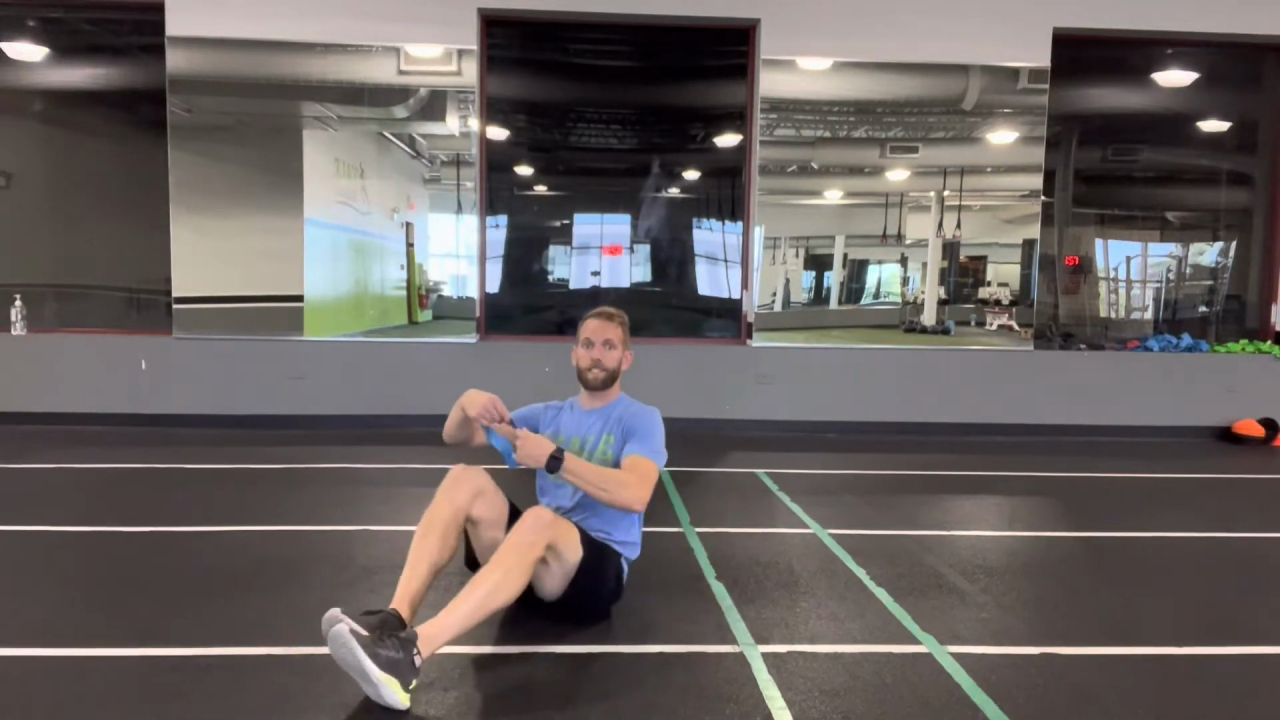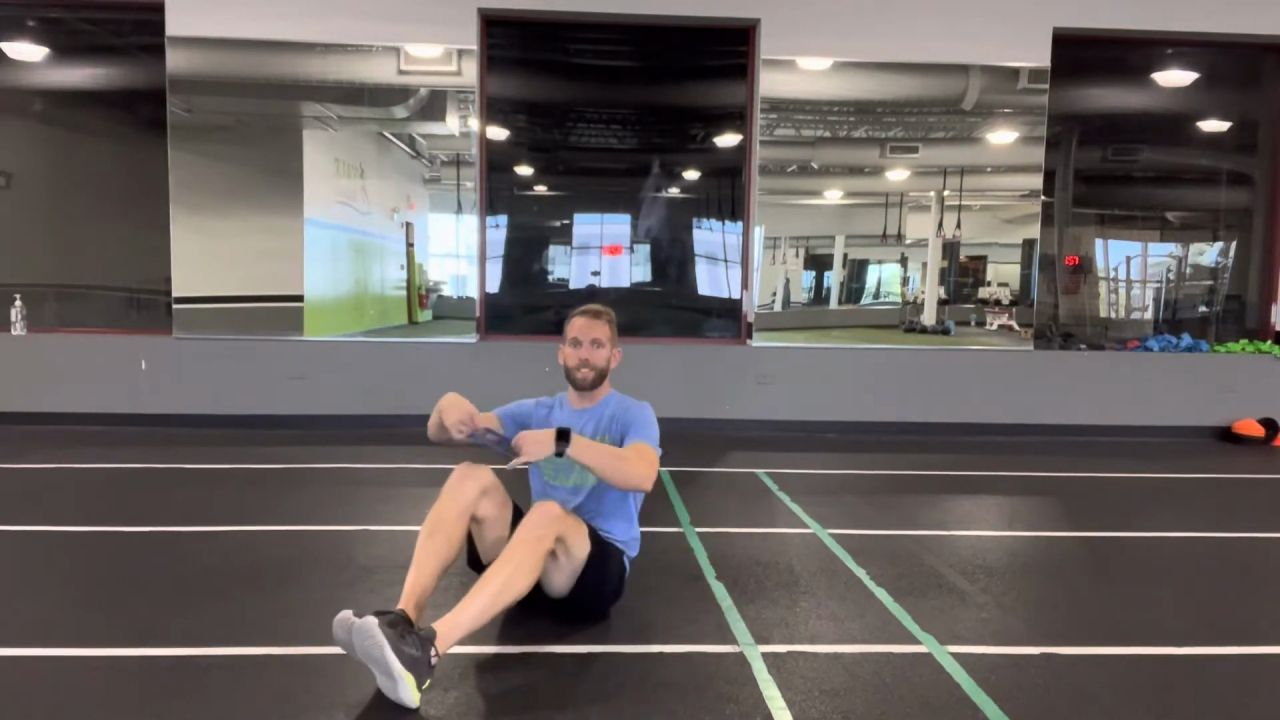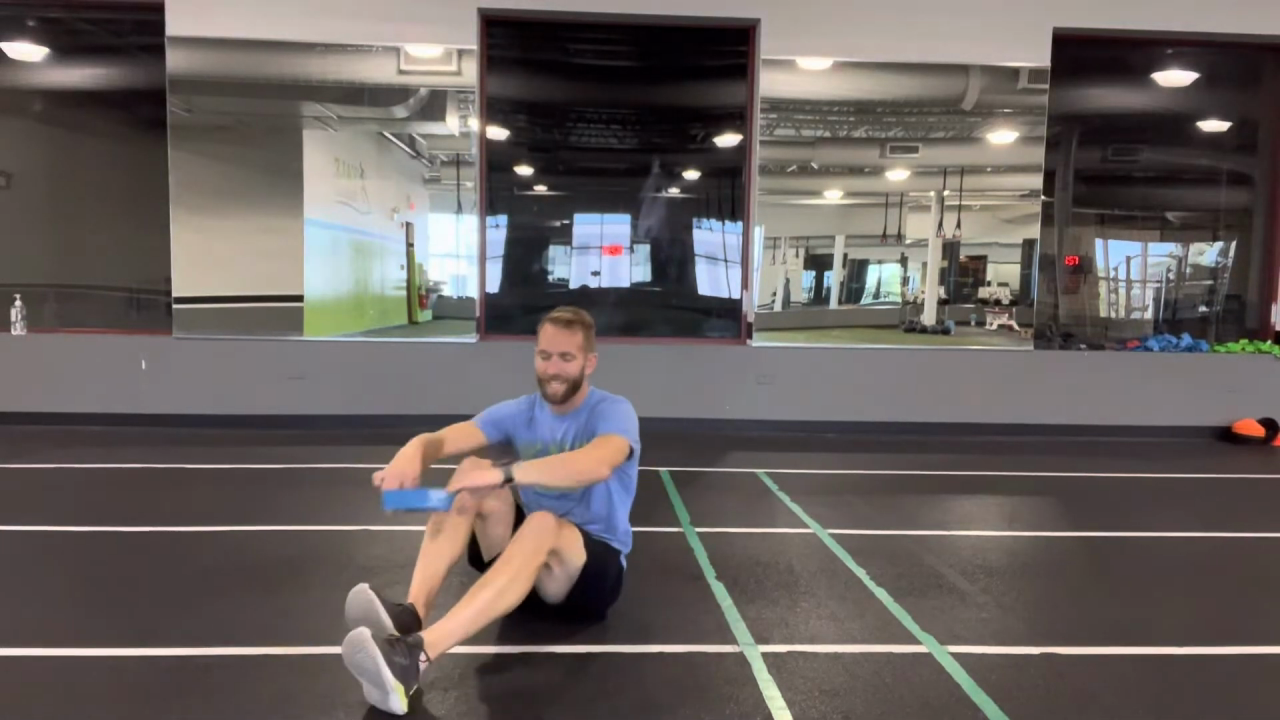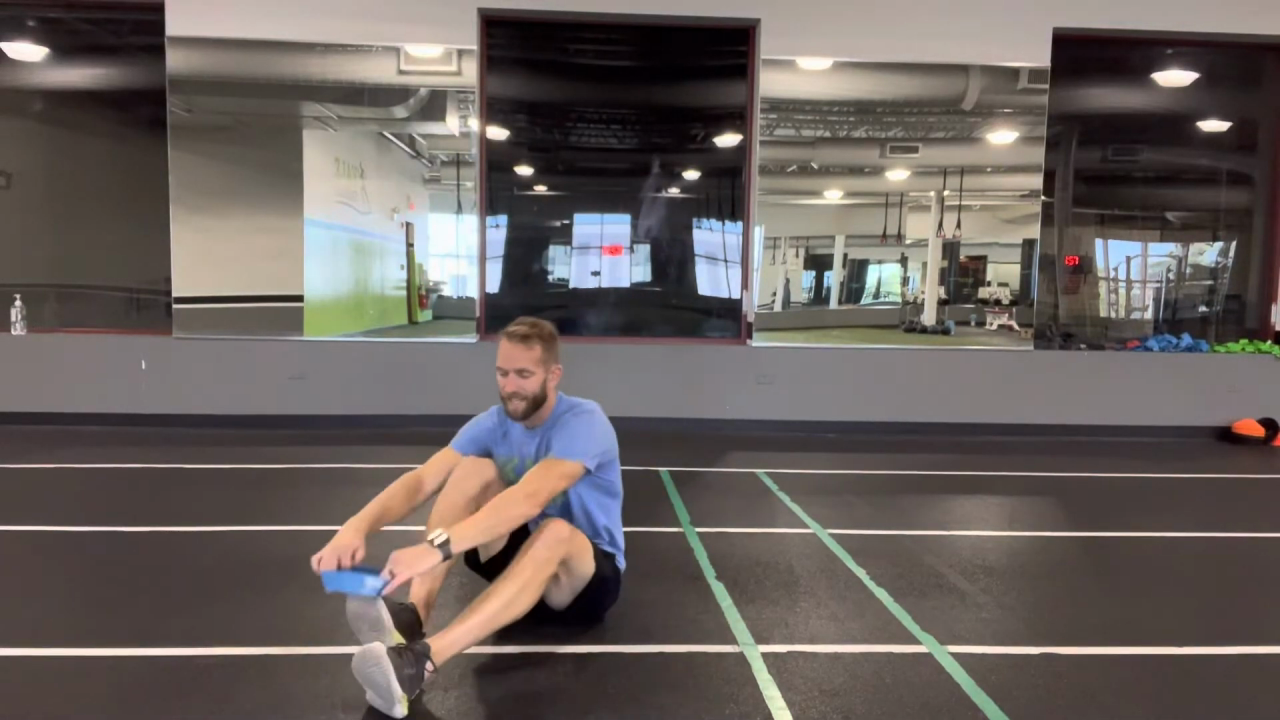
dt=0.3s
person 1, frame 1
left shoulder: (642, 419)
right shoulder: (549, 415)
left elbow: (634, 494)
right elbow: (457, 437)
left wrist: (553, 458)
right wrist: (467, 403)
left hip: (598, 568)
right hip: (534, 559)
left knee: (539, 520)
right knee: (466, 479)
left ankle: (411, 651)
right ankle: (395, 618)
person 1, frame 2
left shoulder: (634, 414)
right shoulder: (536, 411)
left elbow: (642, 475)
right elbow: (439, 435)
left wrist: (562, 442)
right wrist: (448, 406)
left hip: (598, 567)
right hip: (532, 557)
left knee: (548, 512)
right knee: (471, 478)
left ankle: (426, 648)
right ankle: (403, 619)
person 1, frame 3
left shoulder: (613, 412)
right shoulder: (519, 411)
left elbow: (597, 466)
right elbow: (443, 441)
left wrist: (505, 474)
right wrist: (412, 455)
left hip: (592, 567)
right hip: (529, 558)
left knee: (542, 524)
right knee: (472, 468)
left ankle: (416, 653)
right ankle: (411, 615)
person 1, frame 4
left shoulder: (583, 423)
right shoulder: (494, 423)
left elbow: (529, 499)
right elbow: (422, 481)
left wrist: (436, 548)
right wrist: (358, 525)
left hip: (588, 573)
right hip: (523, 559)
left knee: (556, 532)
right knee: (473, 469)
left ankle: (422, 660)
right ankle: (413, 617)
